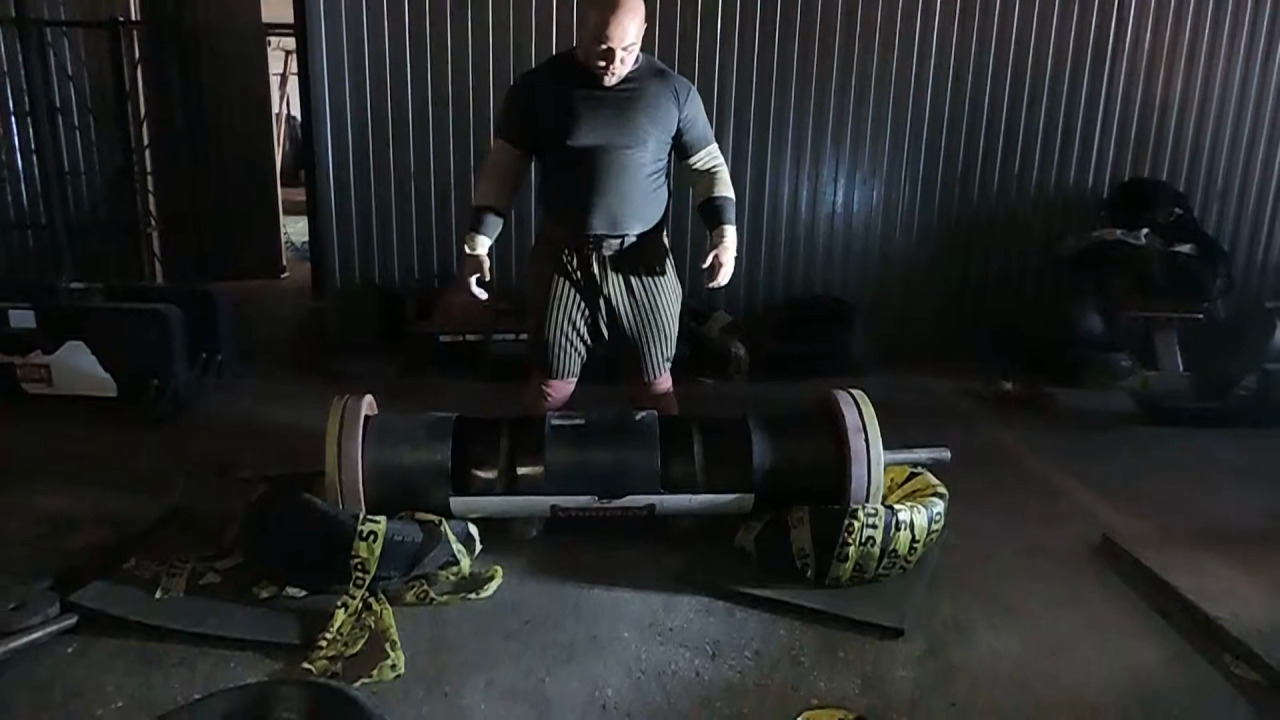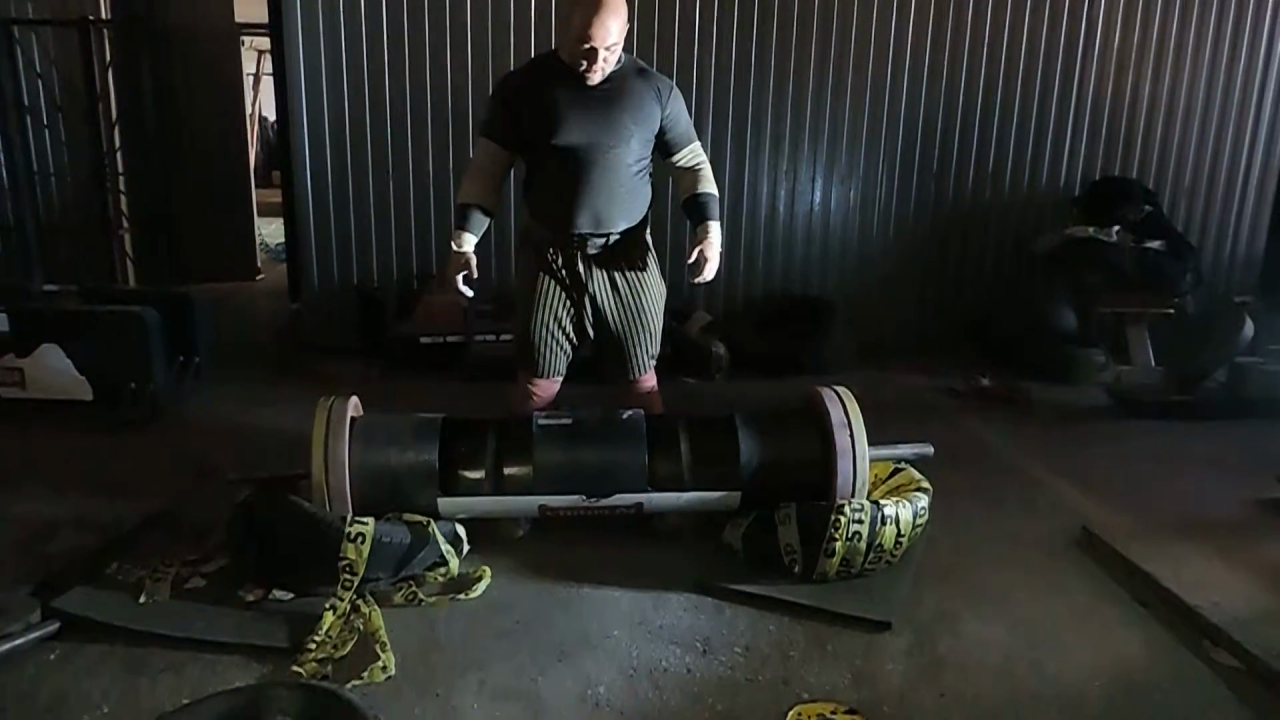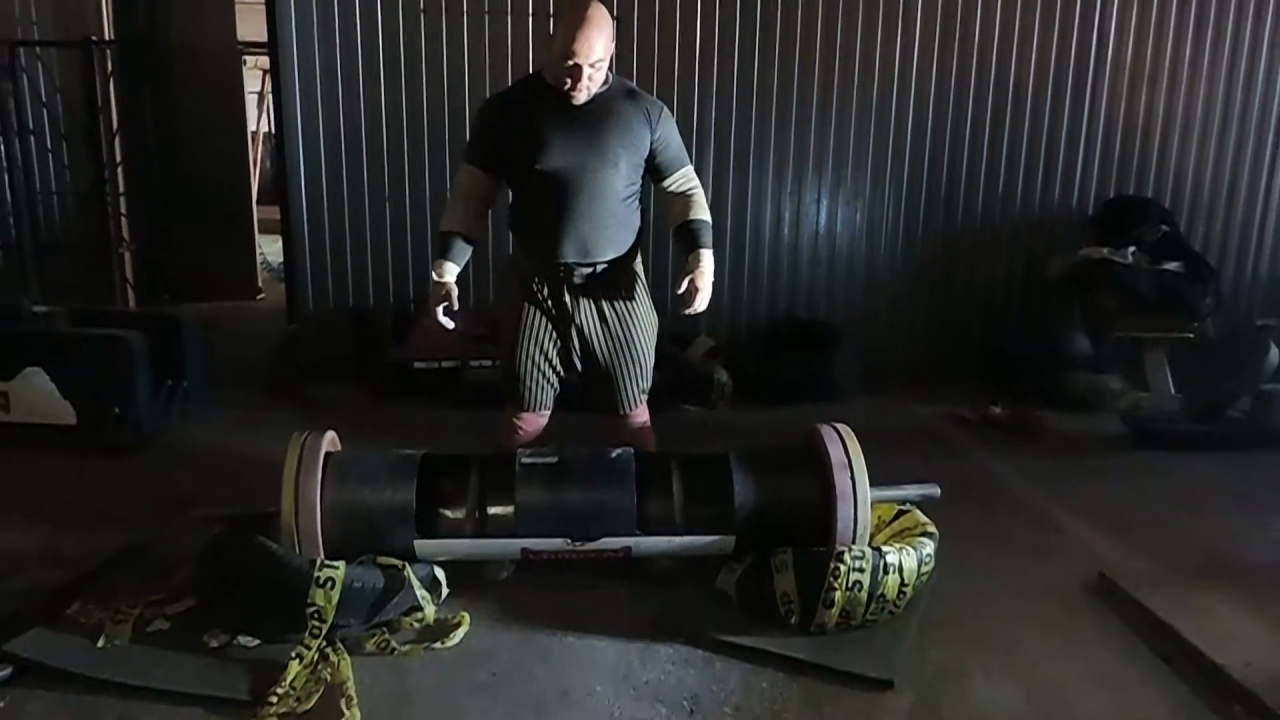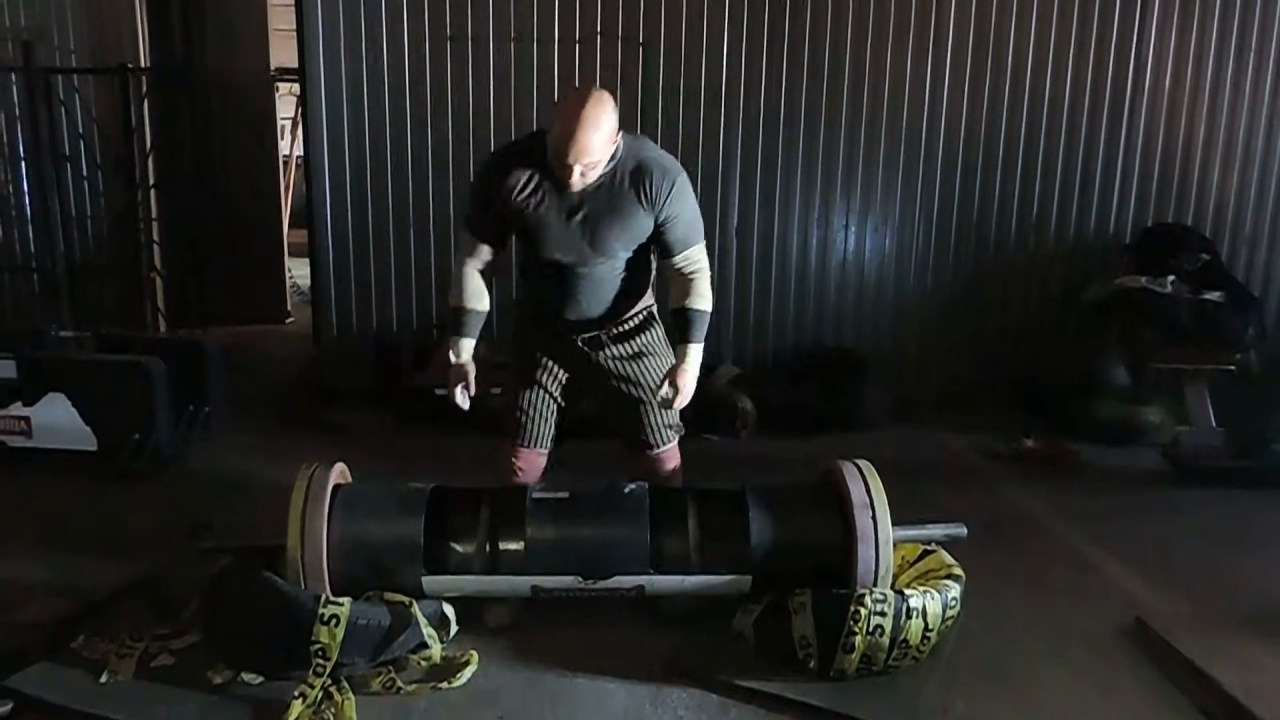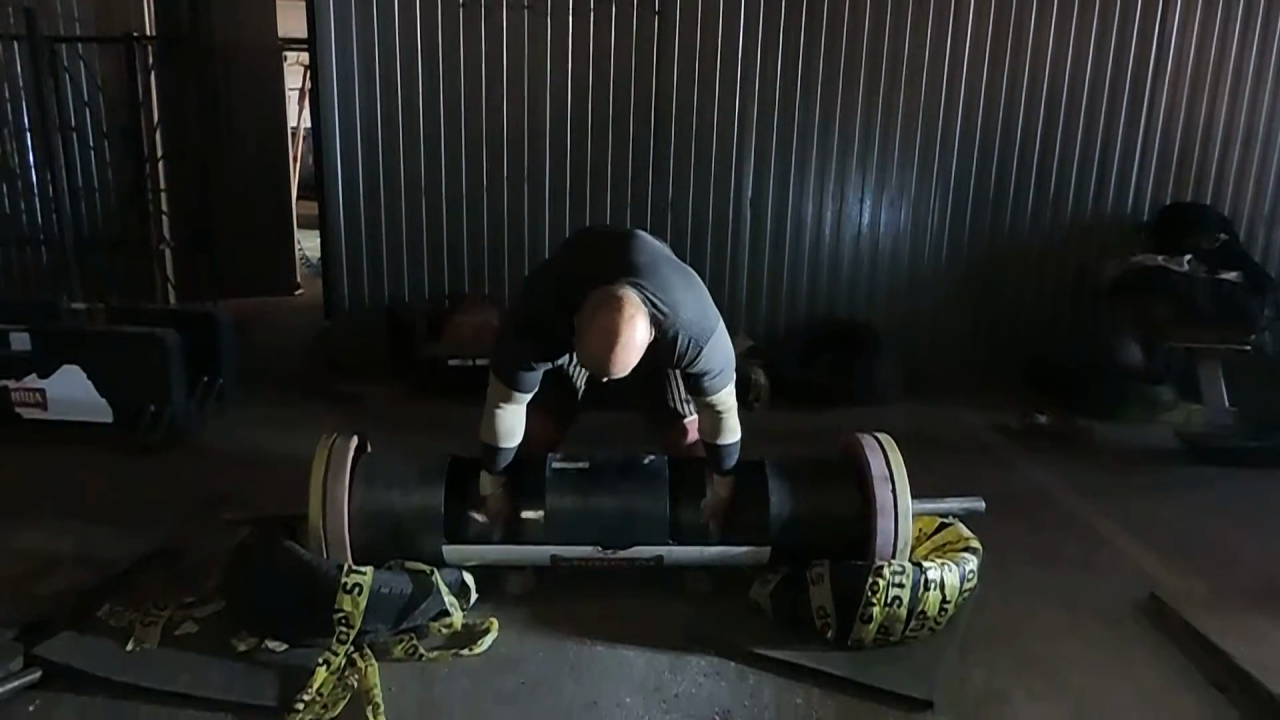
dt=1s
person 1, frame 1
left shoulder: (673, 90)
right shoulder: (538, 86)
left elbow: (708, 166)
right elbow: (502, 169)
left wrist: (725, 234)
right wrist: (478, 243)
left hip: (642, 260)
right hip: (562, 257)
left knee: (655, 381)
right knee: (552, 384)
person 1, frame 2
left shoulder: (655, 89)
right shoulder: (523, 86)
left elbow: (691, 163)
right elbow: (487, 167)
left wrist: (709, 229)
right wrist: (463, 240)
left hip: (626, 256)
right hip: (548, 256)
left knee: (641, 376)
right knee: (538, 381)
person 1, frame 3
left shoulder: (645, 111)
right shoulder: (507, 109)
left elbow: (683, 188)
right elbow: (471, 193)
left wrist: (702, 257)
right wrist: (447, 270)
left hip: (616, 288)
right hip: (536, 286)
left knee: (633, 413)
right knee: (525, 417)
person 1, frame 4
left shoulder: (658, 177)
right shoulder: (507, 173)
left elbow: (691, 269)
right elbow: (474, 262)
left wrist: (689, 357)
right wrist: (462, 348)
left hip: (627, 332)
right hip: (541, 331)
left knee: (660, 455)
right knee: (524, 458)
person 1, frame 5
left shoulder: (693, 327)
right shoulder: (537, 322)
left elbow: (720, 408)
right elbow: (505, 403)
left knee: (685, 433)
right knee: (539, 433)
